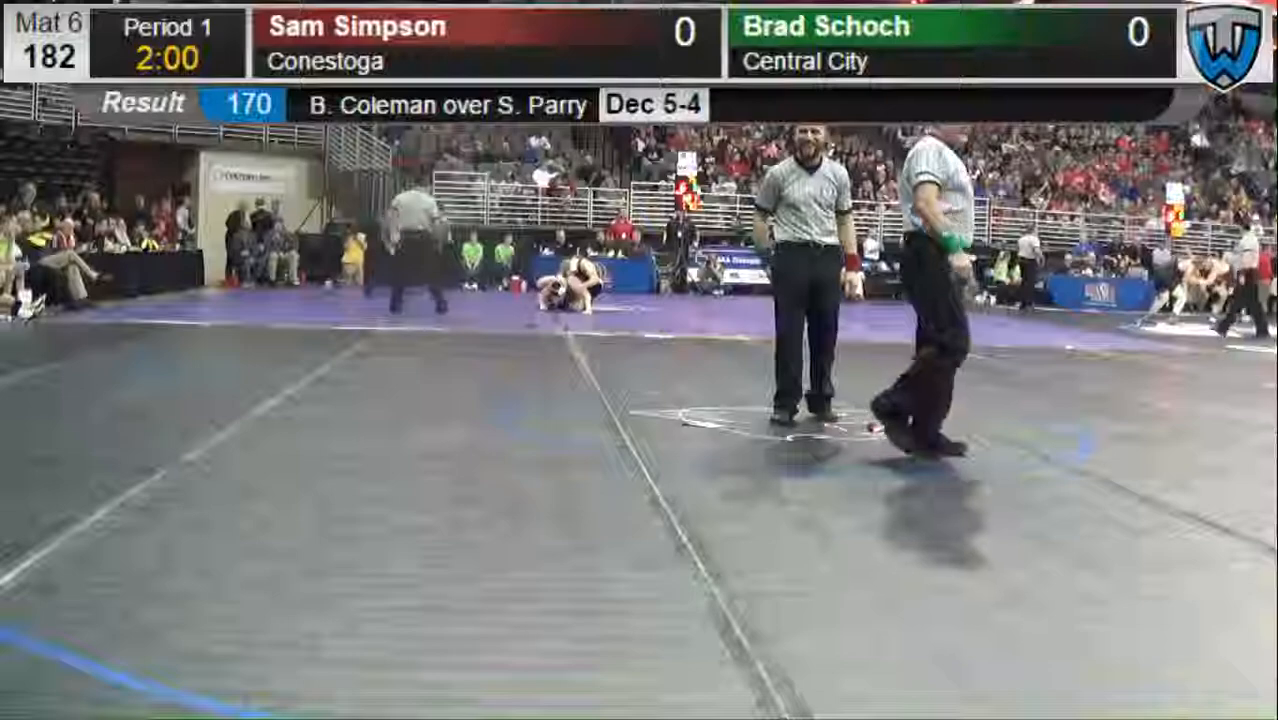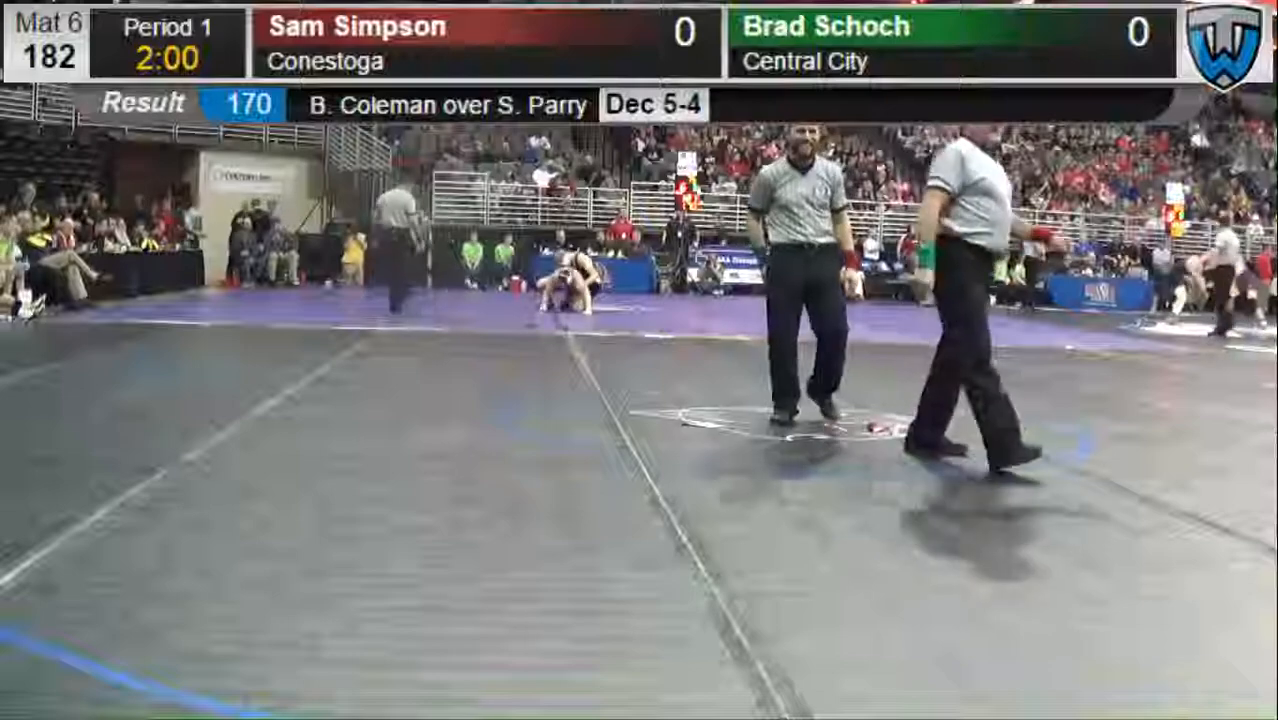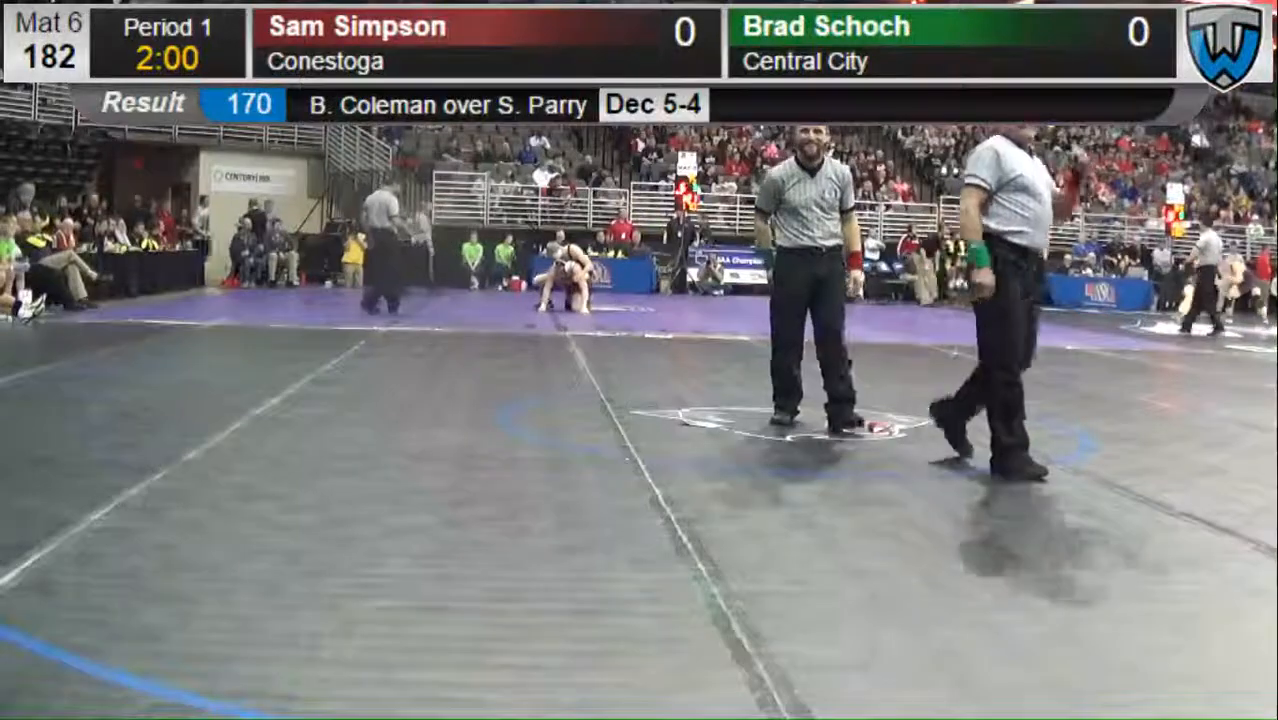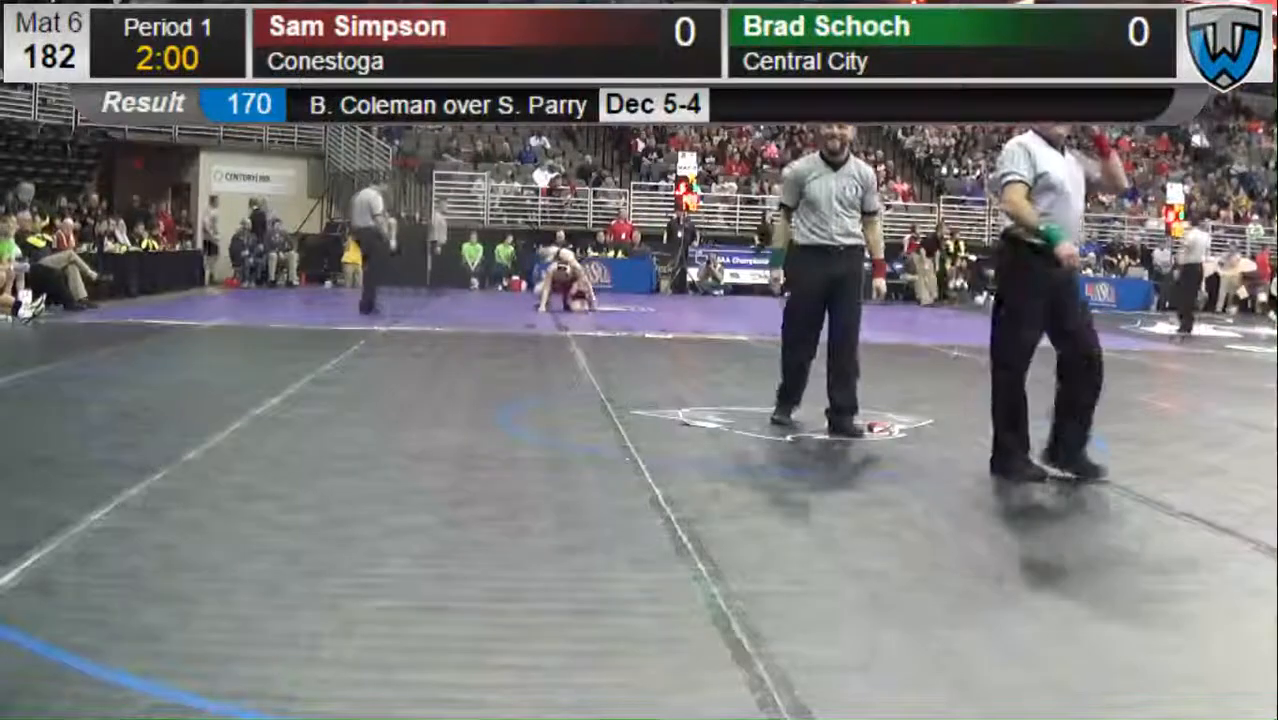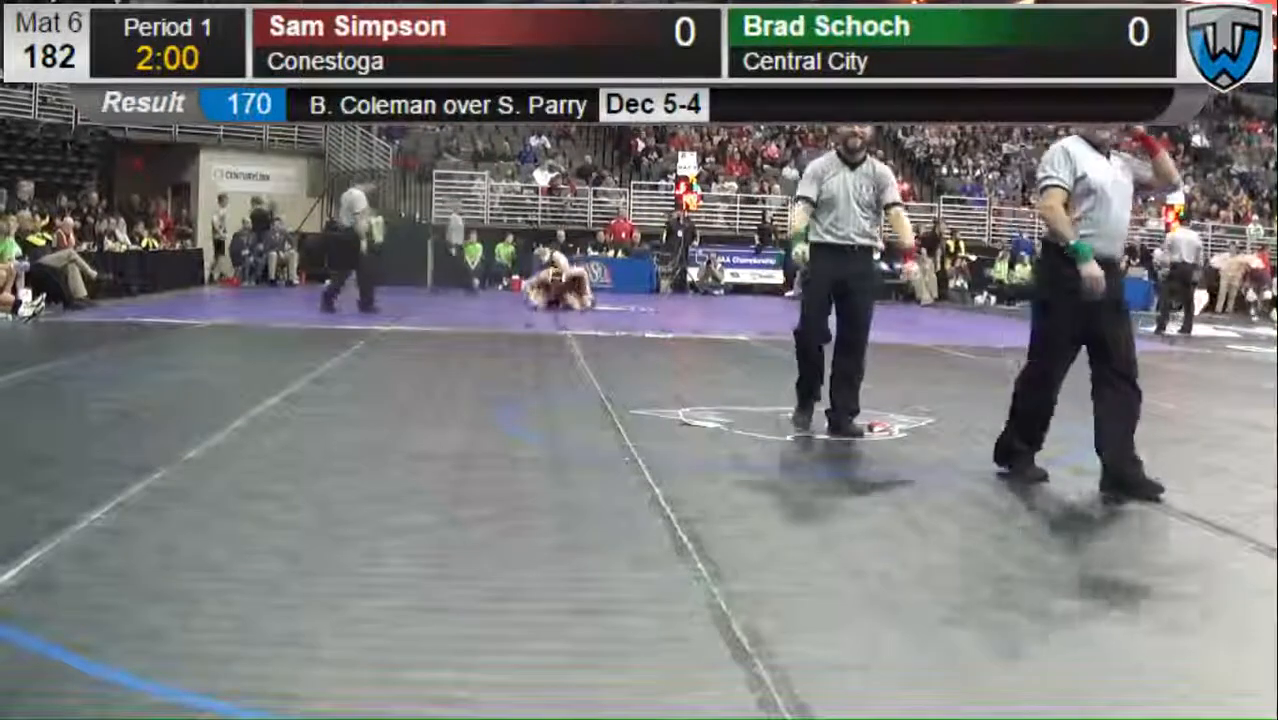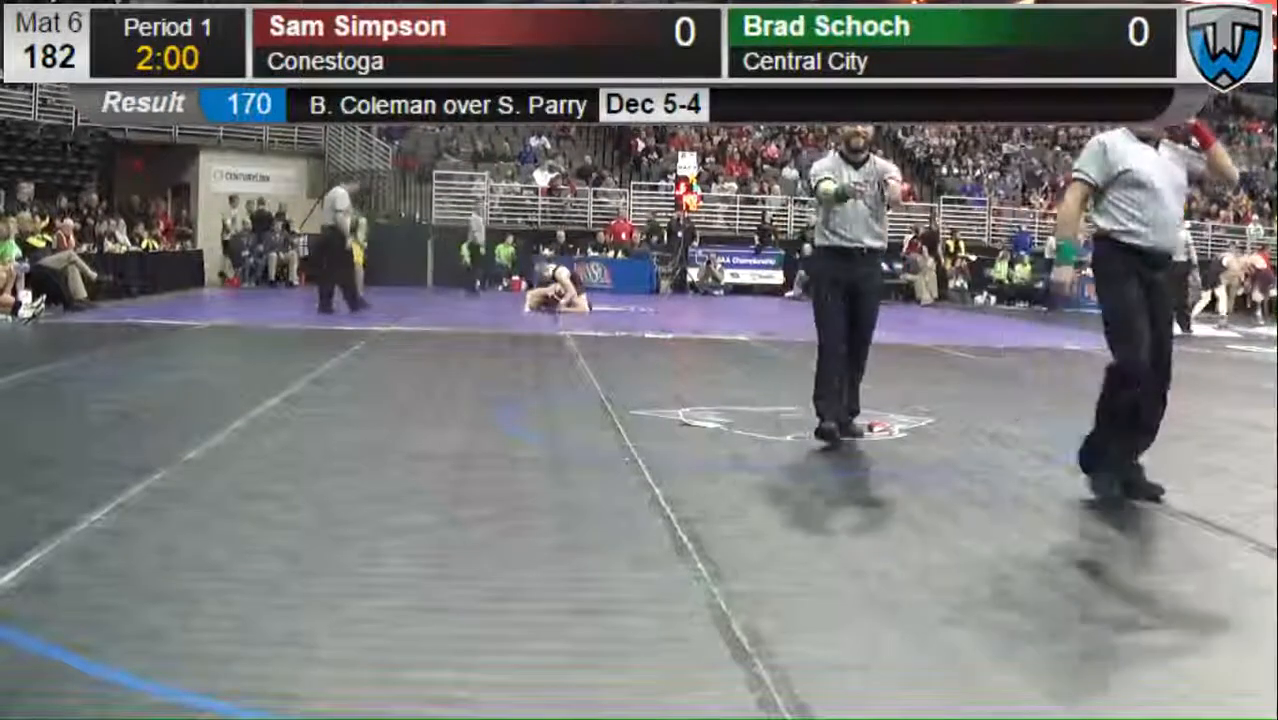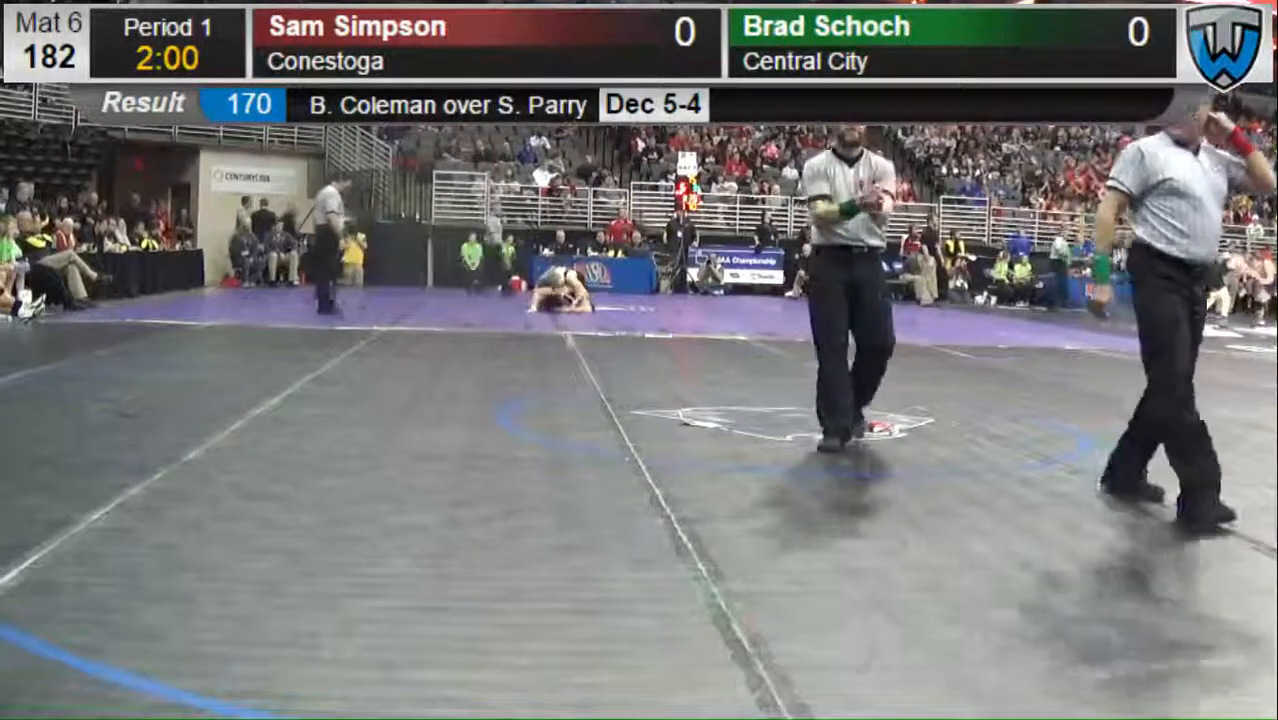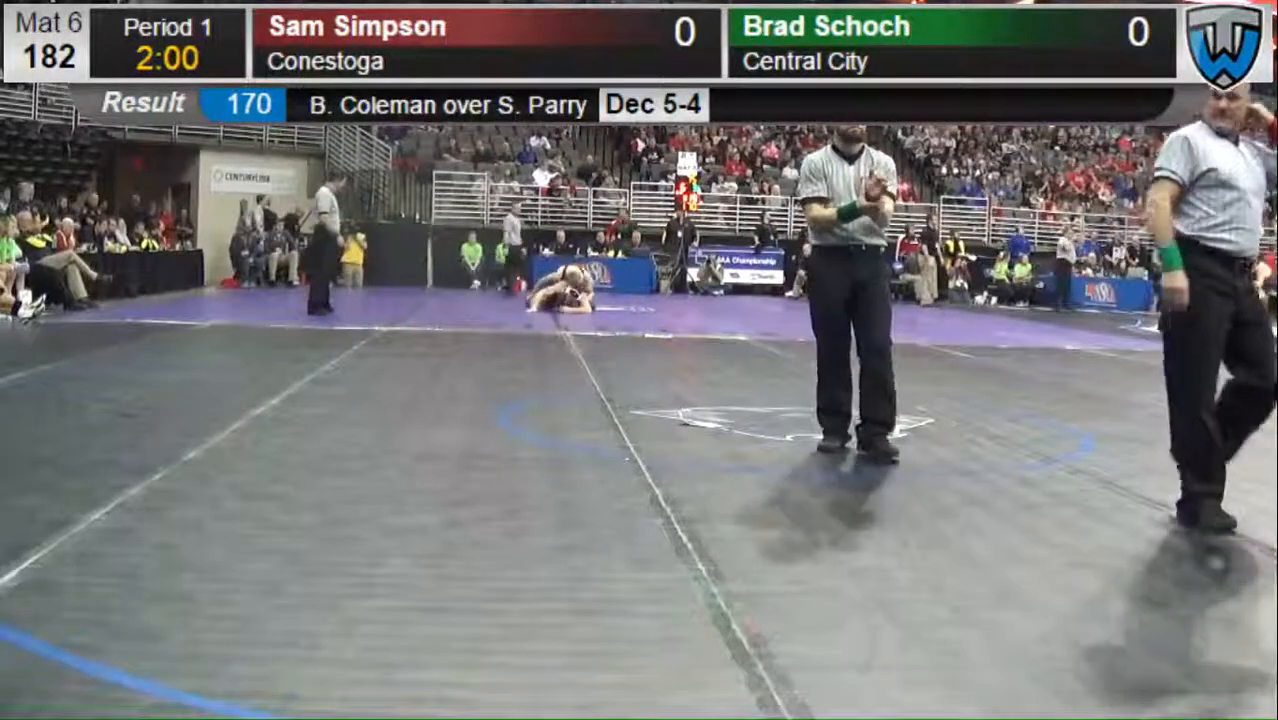
dt=0.3s
person 1, frame 1
left shoulder: (944, 154)
right shoulder: (932, 149)
right elbow: (926, 204)
left wrist: (952, 251)
right wrist: (954, 247)
left hip: (937, 258)
right hip: (930, 255)
left knee: (938, 344)
right knee: (953, 341)
left ankle: (924, 431)
right ankle: (895, 405)
person 1, frame 2
left shoulder: (992, 165)
right shoulder: (957, 153)
left elbow: (1000, 220)
right elbow: (931, 208)
left wrist: (1040, 234)
left hip: (979, 264)
right hip: (959, 260)
left knee: (956, 352)
right knee: (975, 353)
left ankle: (926, 433)
right ankle: (1004, 446)
person 1, frame 3
left shoulder: (1035, 163)
right shoulder: (993, 151)
left elbow: (1059, 209)
right elbow: (970, 207)
left wrist: (1076, 178)
right wrist: (979, 263)
left hip: (1029, 265)
right hip: (999, 261)
left knee: (1019, 357)
right knee: (1007, 358)
left ankle: (954, 411)
right ankle: (1010, 454)
person 1, frame 4
left shoulder: (1073, 158)
right shoulder: (1023, 148)
left elbow: (1118, 185)
right elbow: (1013, 203)
left wrist: (1100, 140)
right wrist: (1055, 238)
left hip: (1062, 266)
right hip: (1025, 262)
left knee: (1085, 358)
right knee: (1013, 361)
left ankle: (1066, 448)
right ankle: (1010, 455)
person 1, frame 5
left shoulder: (1123, 162)
right shoulder: (1066, 151)
left elbow: (1170, 181)
right elbow: (1050, 208)
left wrist: (1147, 140)
right wrist: (1083, 254)
left hip: (1108, 275)
right hip: (1067, 269)
left knee: (1119, 373)
right knee: (1047, 368)
left ankle: (1121, 470)
right ankle: (1016, 451)
person 1, frame 6
left shoulder: (1177, 154)
right shoulder: (1108, 145)
left elbow: (1228, 175)
right elbow: (1072, 201)
left wrist: (1198, 129)
left hip: (1161, 268)
right hip: (1120, 263)
left knee: (1156, 372)
right knee: (1134, 364)
left ankle: (1123, 464)
right ankle: (1100, 456)
person 1, frame 7
left shoulder: (1218, 159)
right shoulder: (1145, 151)
right elbow: (1108, 211)
left wrist: (1236, 135)
right wrist: (1102, 275)
left hip: (1197, 278)
right hip: (1158, 275)
left knee: (1170, 385)
right knee: (1174, 385)
left ankle: (1125, 469)
right ankle: (1199, 496)
person 1, frame 8
right shoulder: (1187, 140)
right elbow: (1158, 203)
right wrist: (1171, 265)
left hip: (1241, 274)
right hip: (1199, 271)
right knee: (1195, 388)
left ankle: (1197, 455)
right ankle: (1200, 498)
person 2, frame 1
left shoulder: (838, 174)
right shoulder: (778, 174)
left elbow: (844, 221)
right elbow: (761, 218)
left wrist: (851, 264)
right wrist: (766, 259)
left hip: (828, 258)
right hip: (791, 257)
left knee: (825, 334)
right knee: (789, 334)
left ankle: (821, 400)
right ankle: (785, 403)
person 2, frame 2
left shoulder: (831, 172)
right shoulder: (770, 175)
left elbow: (840, 218)
right elbow: (754, 218)
left wrist: (849, 261)
right wrist: (763, 257)
left hip: (824, 258)
right hip: (786, 258)
left knee: (835, 331)
right knee: (782, 335)
left ankle: (822, 390)
right ankle: (784, 403)
person 2, frame 3
left shoulder: (841, 173)
right shoulder: (778, 176)
left elbow: (848, 219)
right elbow: (762, 219)
right wrist: (769, 260)
left hip: (830, 261)
right hip: (792, 261)
left knee: (833, 336)
right knee: (786, 338)
left ankle: (841, 409)
right ankle: (785, 404)
person 2, frame 4
left shoulder: (864, 173)
right shoulder: (800, 170)
left elbow: (871, 224)
right elbow: (785, 217)
left wrist: (879, 270)
right wrist: (777, 262)
left hip: (848, 261)
right hip: (808, 258)
left knee: (845, 341)
right knee: (798, 334)
left ankle: (841, 415)
right ankle: (787, 401)
person 2, frame 5
left shoulder: (880, 173)
right shoulder: (819, 168)
left elbow: (895, 212)
right elbow: (803, 208)
right wrist: (798, 241)
left hip: (861, 262)
right hip: (823, 257)
left knee: (854, 342)
right knee: (810, 333)
left ankle: (842, 415)
right ankle: (806, 400)
person 2, frame 6
left shoulder: (884, 168)
right shoulder: (824, 166)
left elbow: (893, 197)
right elbow: (827, 193)
left wrist: (894, 190)
right wrist: (847, 190)
left hip: (869, 263)
right hip: (830, 261)
left knee: (858, 345)
right knee: (832, 343)
left ankle: (845, 414)
right ankle: (829, 419)
person 2, frame 7
left shoulder: (881, 166)
right shoulder: (817, 166)
left elbow: (885, 213)
right elbow: (820, 214)
left wrist: (875, 206)
right wrist: (854, 205)
left hip: (869, 262)
right hip: (830, 262)
left knee: (880, 343)
right knee: (831, 348)
left ankle: (854, 407)
right ankle: (835, 426)
person 2, frame 8
left shoulder: (882, 163)
right shoulder: (815, 163)
left elbow: (884, 217)
right elbow: (814, 216)
left wrist: (876, 202)
right wrist: (855, 208)
left hip: (871, 262)
right hip: (828, 262)
left knee: (877, 349)
right knee: (832, 349)
left ankle: (875, 432)
right ankle: (834, 428)
